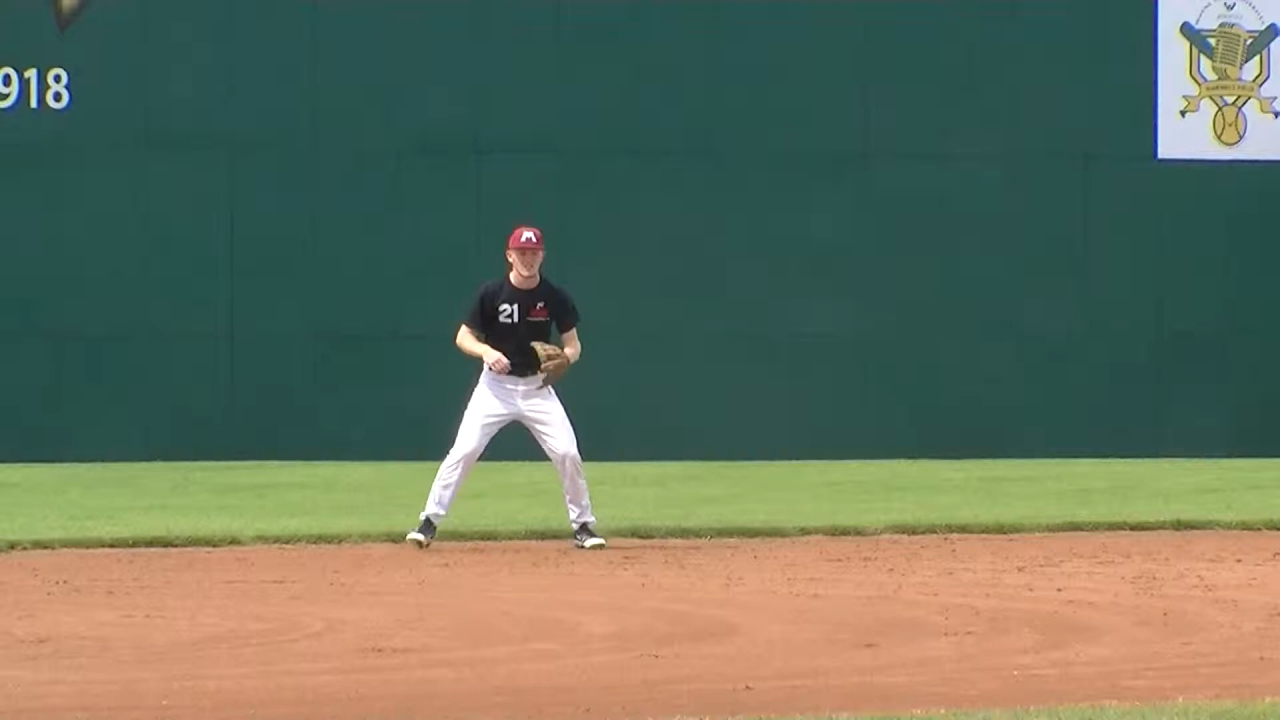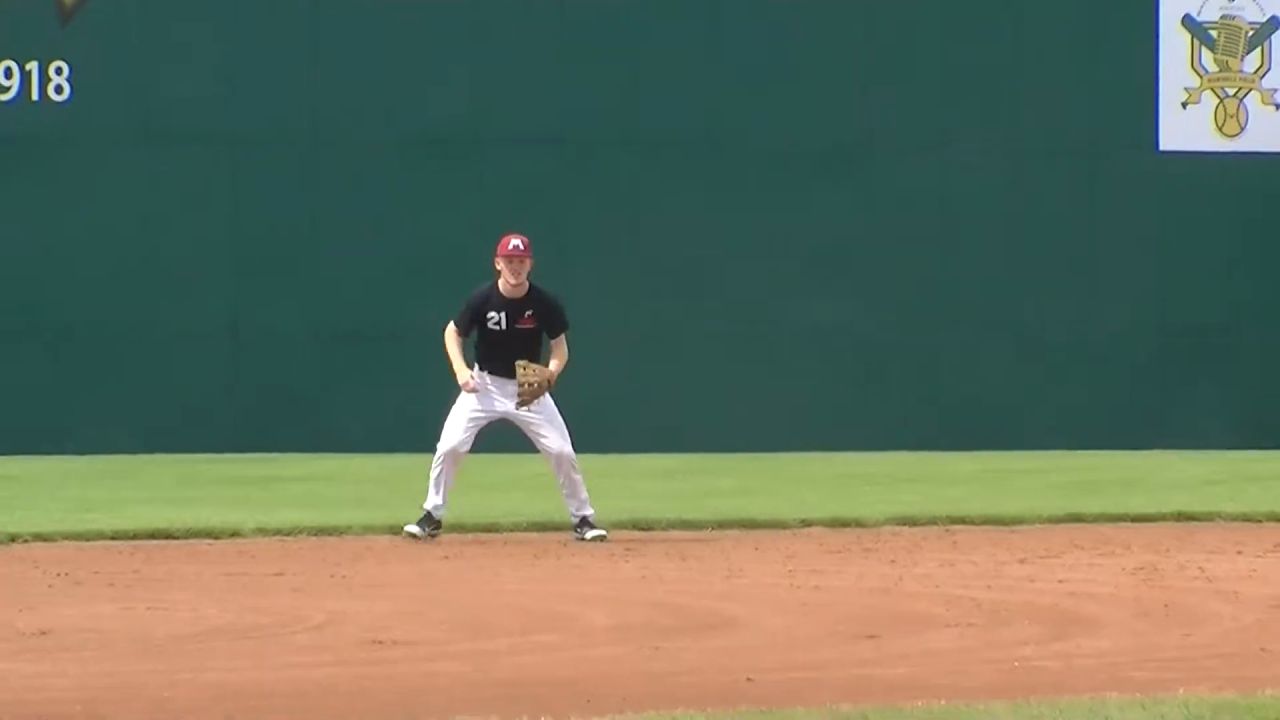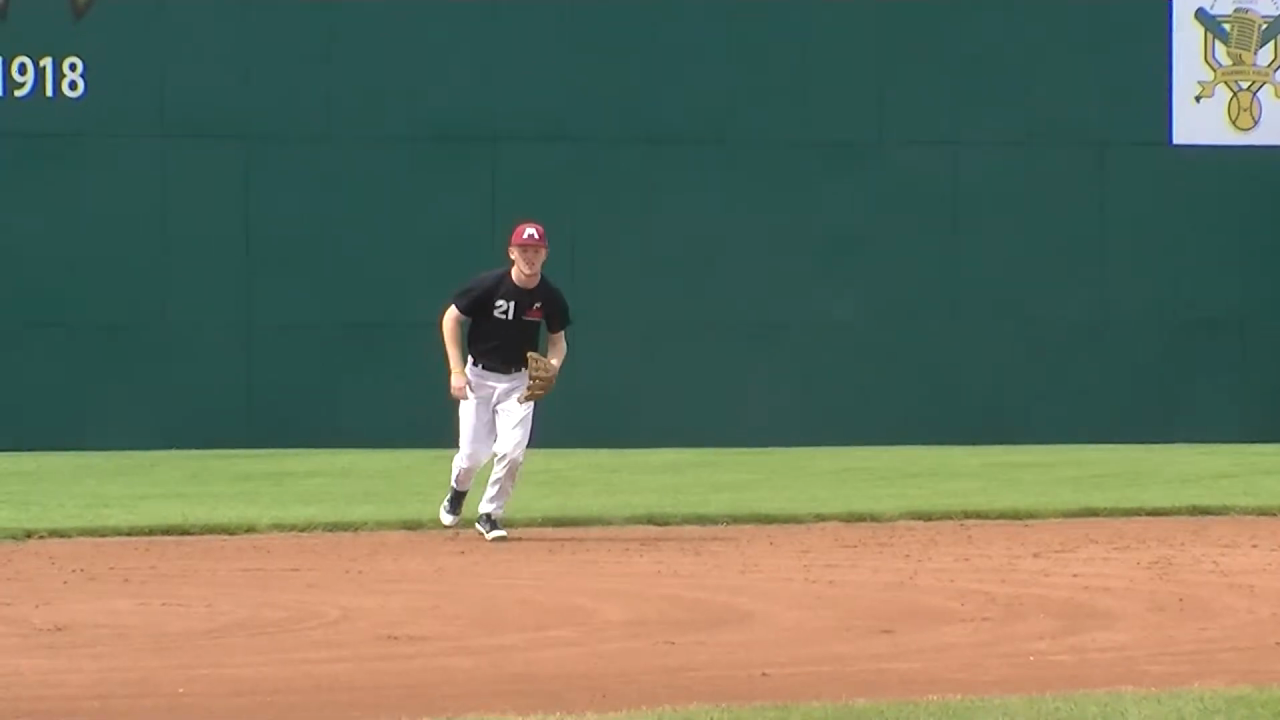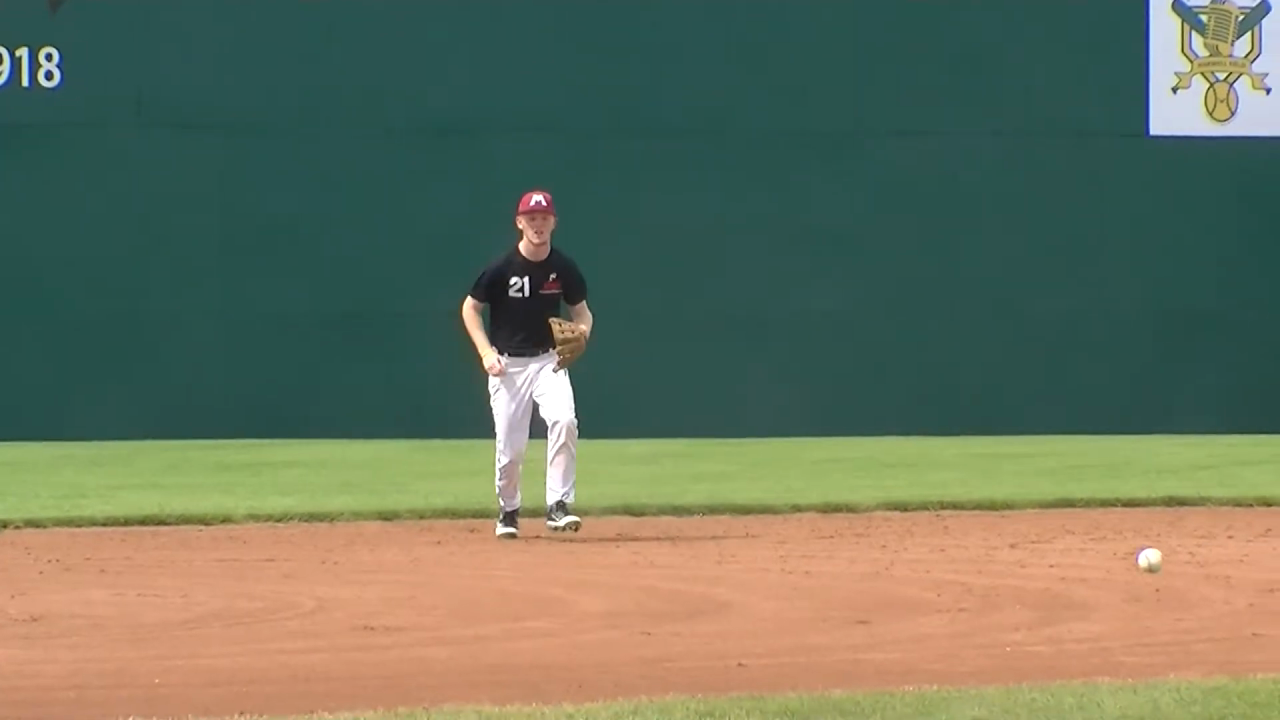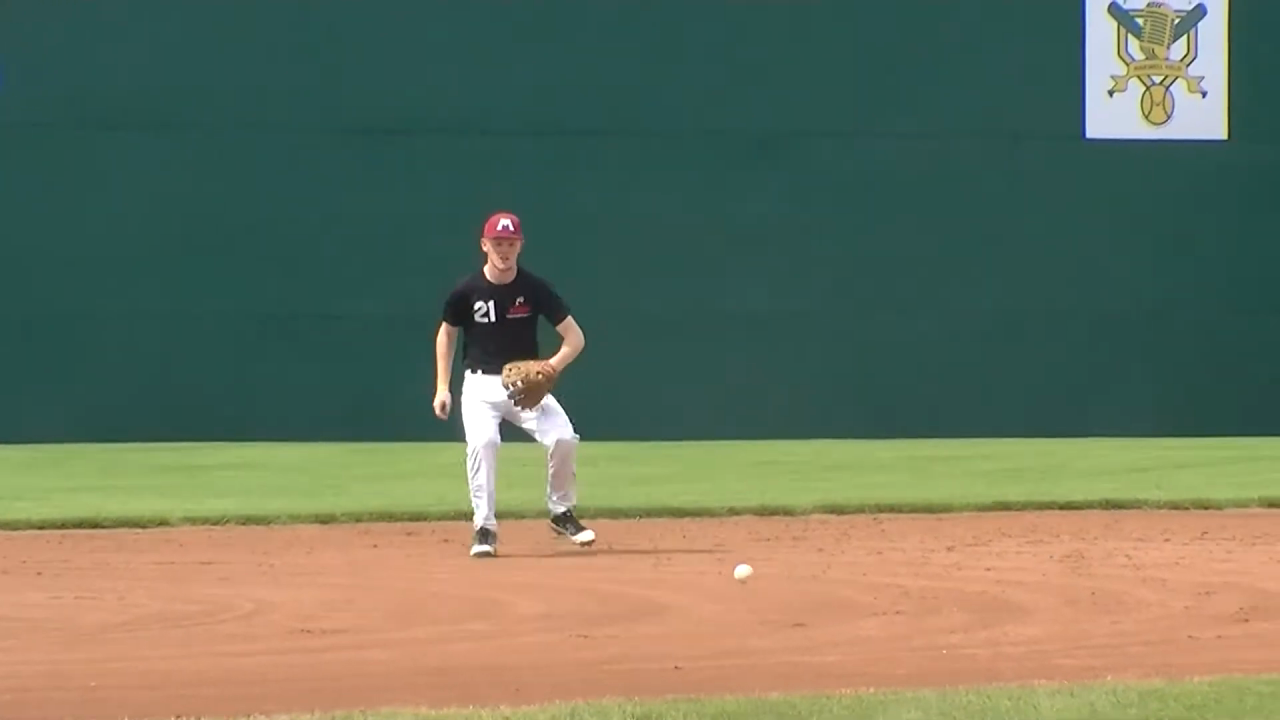
dt=0.5s
person 1, frame 1
left shoulder: (556, 296)
right shoulder: (491, 293)
left elbow: (573, 345)
right elbow: (464, 336)
left wrist: (563, 359)
right wrist: (486, 351)
left hip: (537, 386)
right hip: (495, 384)
left knee: (567, 452)
right knee: (462, 452)
left ankle: (582, 525)
right ankle: (429, 521)
person 1, frame 2
left shoulder: (545, 303)
right shoulder: (477, 299)
left elbow: (560, 347)
right elbow: (452, 331)
left wrist: (549, 374)
right wrist: (460, 369)
right hip: (482, 384)
left knee: (562, 452)
right knee: (449, 447)
left ankle: (582, 519)
right ankle: (432, 515)
person 1, frame 3
left shoulder: (551, 296)
right shoulder: (488, 285)
left elbow: (558, 341)
right elbow: (450, 318)
left wrist: (553, 366)
right wrist: (456, 371)
left hip: (520, 380)
right hip: (480, 377)
left knee: (511, 452)
right knee: (473, 456)
left ankle: (489, 515)
right ankle: (458, 490)
person 1, frame 4
left shoulder: (565, 267)
right shoulder: (500, 267)
left elbow: (582, 311)
right elbow: (470, 310)
left wrist: (582, 330)
right wrist: (486, 352)
left hip: (549, 361)
right hip: (507, 366)
left knee: (565, 420)
right knee: (511, 449)
left ankle: (559, 505)
right ankle: (508, 510)
person 1, frame 5
left shoulder: (535, 288)
right shoulder: (466, 290)
left elbow: (575, 337)
right elbow: (447, 333)
left wrist: (553, 366)
right wrist: (442, 386)
right hip: (480, 385)
left knee: (564, 438)
right knee: (483, 442)
left ankle: (561, 511)
right ankle: (484, 528)
